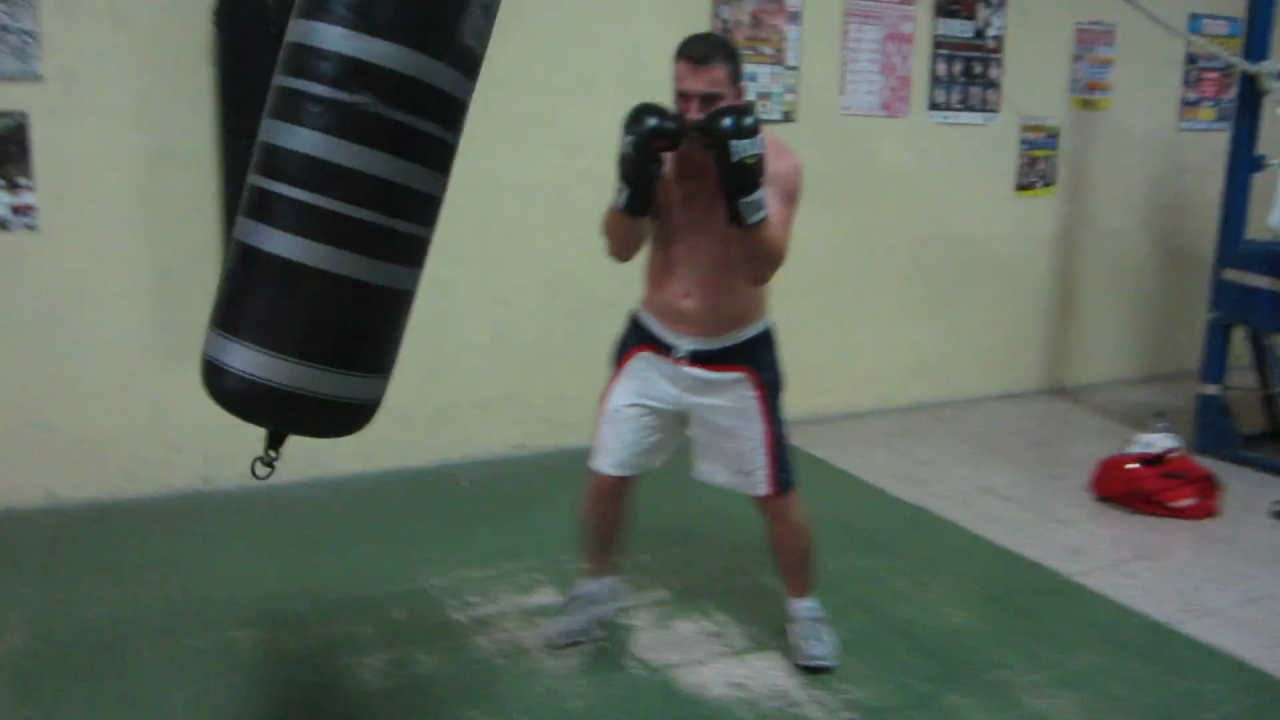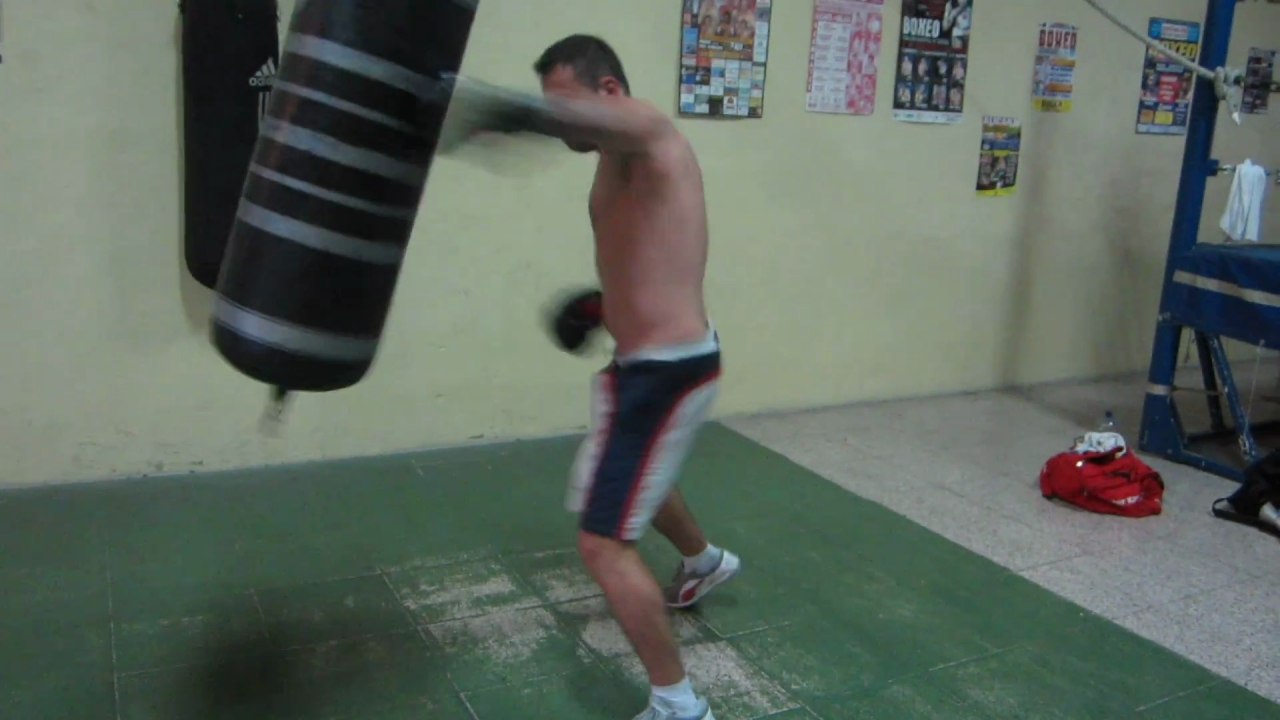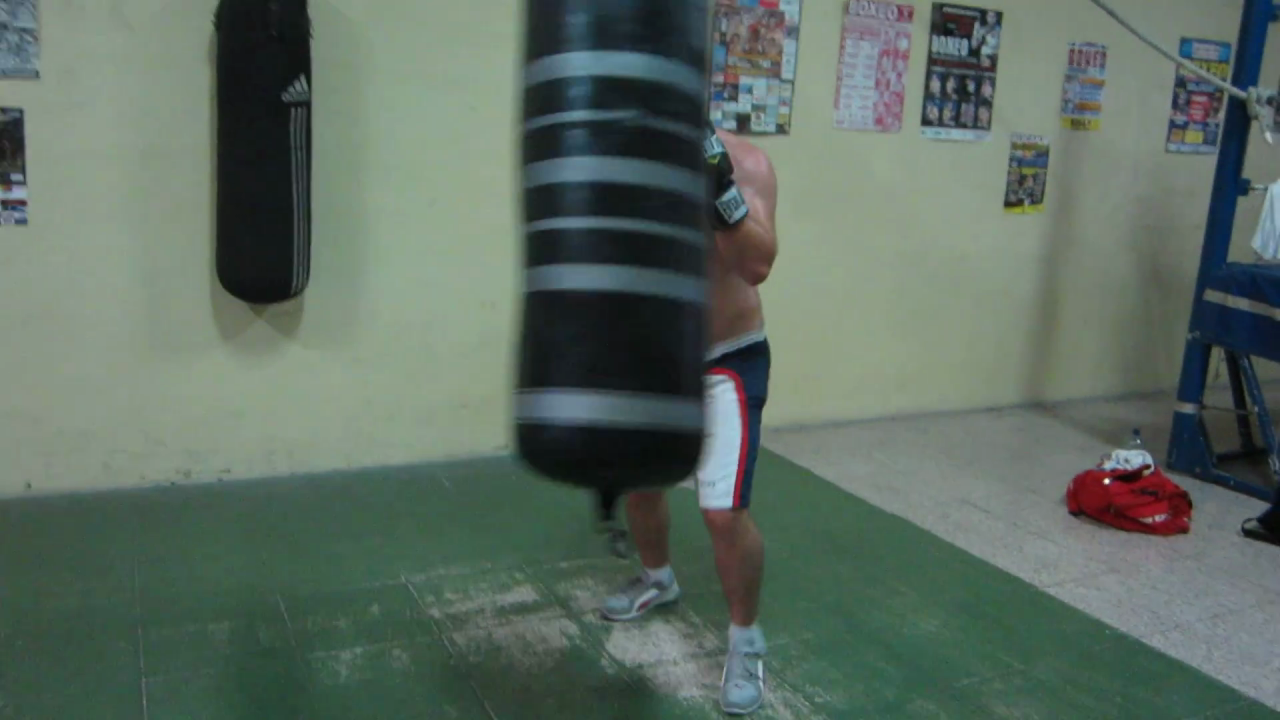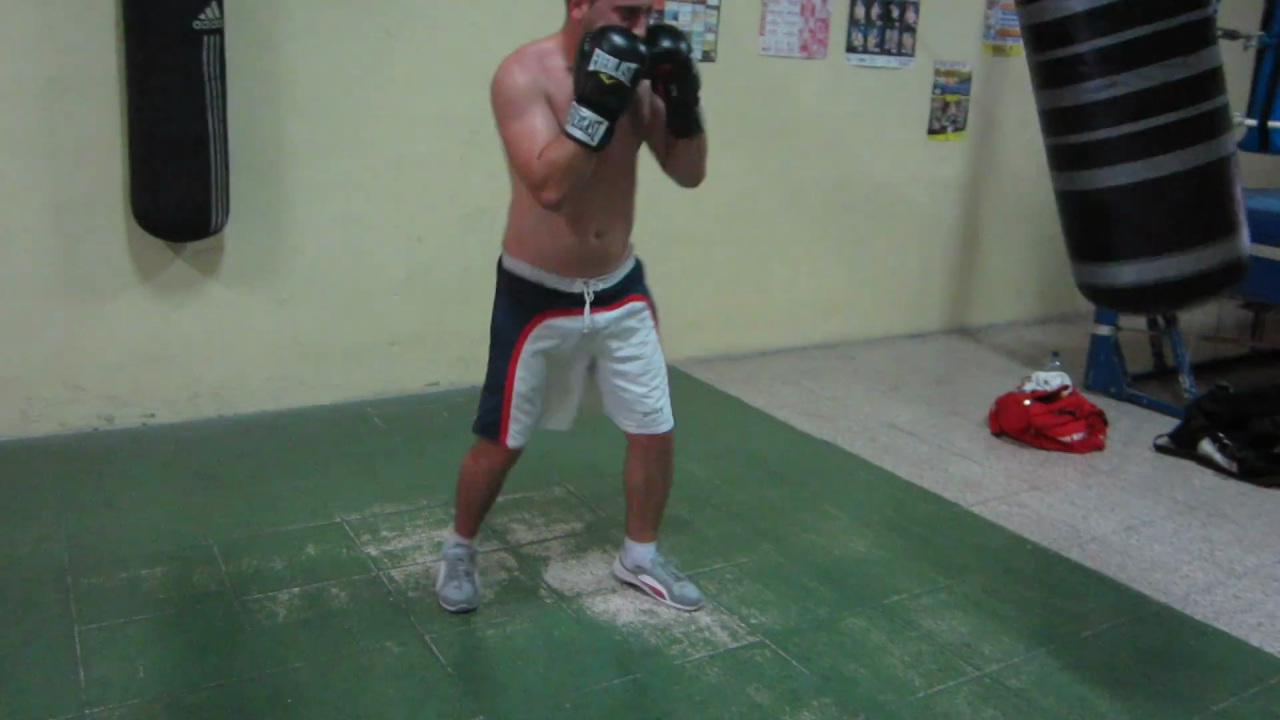
dt=1s
person 1, frame 1
left shoulder: (775, 160)
right shoulder: (654, 146)
left elbow: (762, 267)
right elbow: (619, 248)
left wrist: (745, 183)
right wrist: (633, 174)
left hip: (736, 354)
right hip: (652, 344)
left knee: (773, 494)
right knee: (605, 473)
left ankle: (804, 607)
right ankle: (596, 586)
person 1, frame 2
left shoulder: (645, 132)
right shoulder: (627, 156)
left elbow: (613, 119)
left wrist: (519, 107)
right wrist: (596, 297)
left hip: (662, 372)
right hip: (648, 364)
left knee: (600, 543)
right knee: (637, 489)
right ankle: (706, 561)
person 1, frame 3
left shoulder: (745, 161)
left elbow: (758, 265)
left wrist: (718, 187)
left hip: (729, 363)
left knee: (726, 513)
right knee: (636, 485)
left ankle: (745, 638)
right ankle: (656, 577)
person 1, frame 4
left shoulder: (635, 69)
right shoulder: (523, 74)
left elbow: (690, 173)
right elbow: (550, 187)
left wrist: (683, 97)
right wrist: (597, 102)
left hip: (622, 290)
right hip: (538, 294)
left knee: (655, 432)
right knee: (499, 442)
left ankle: (638, 554)
right ankle: (459, 549)
